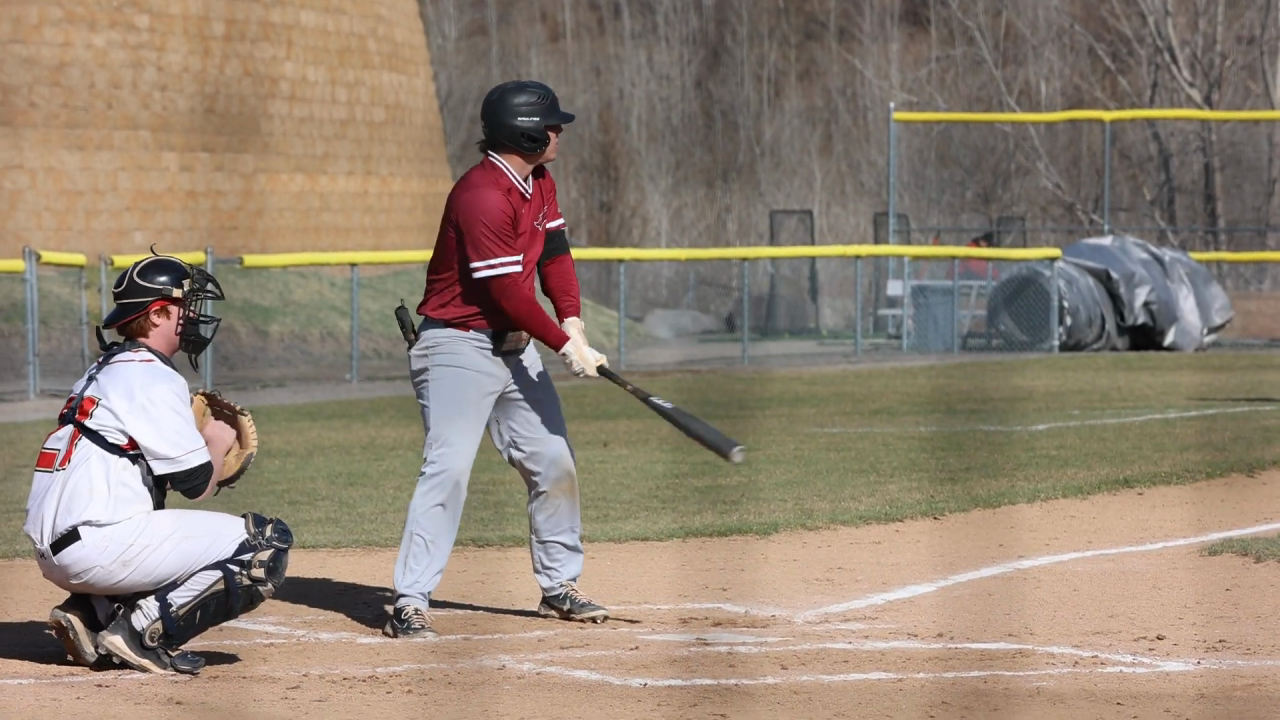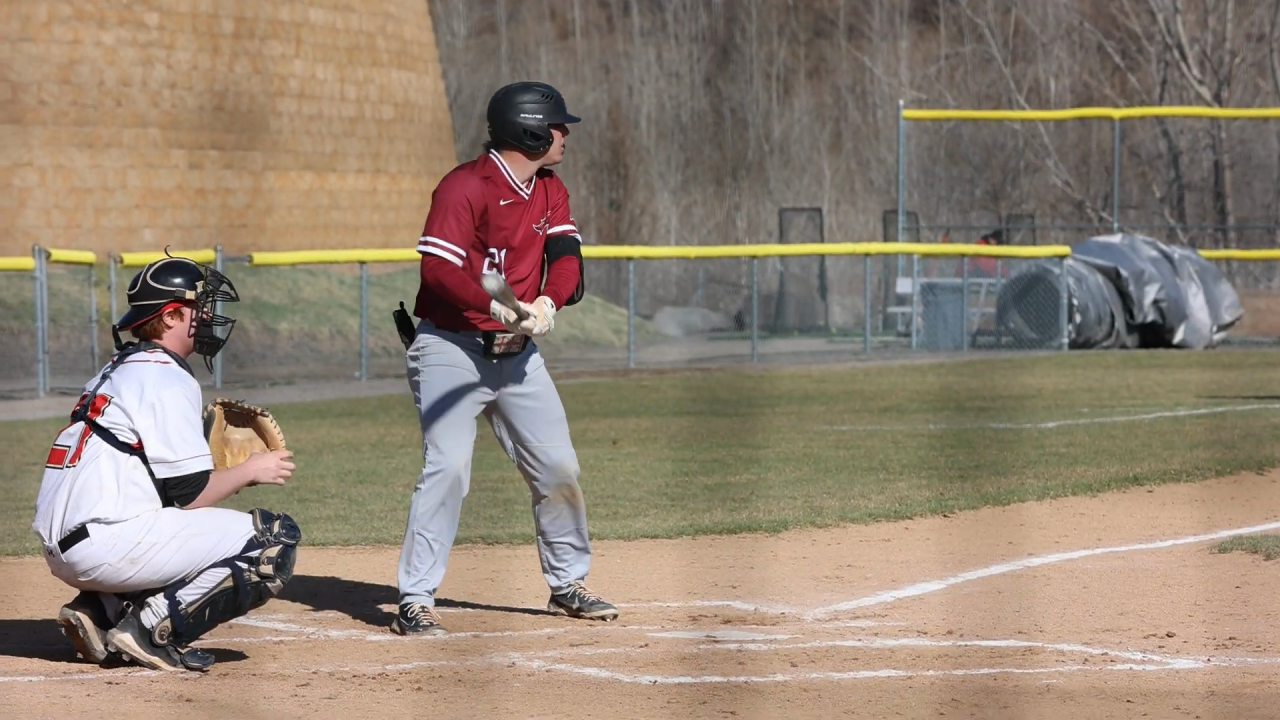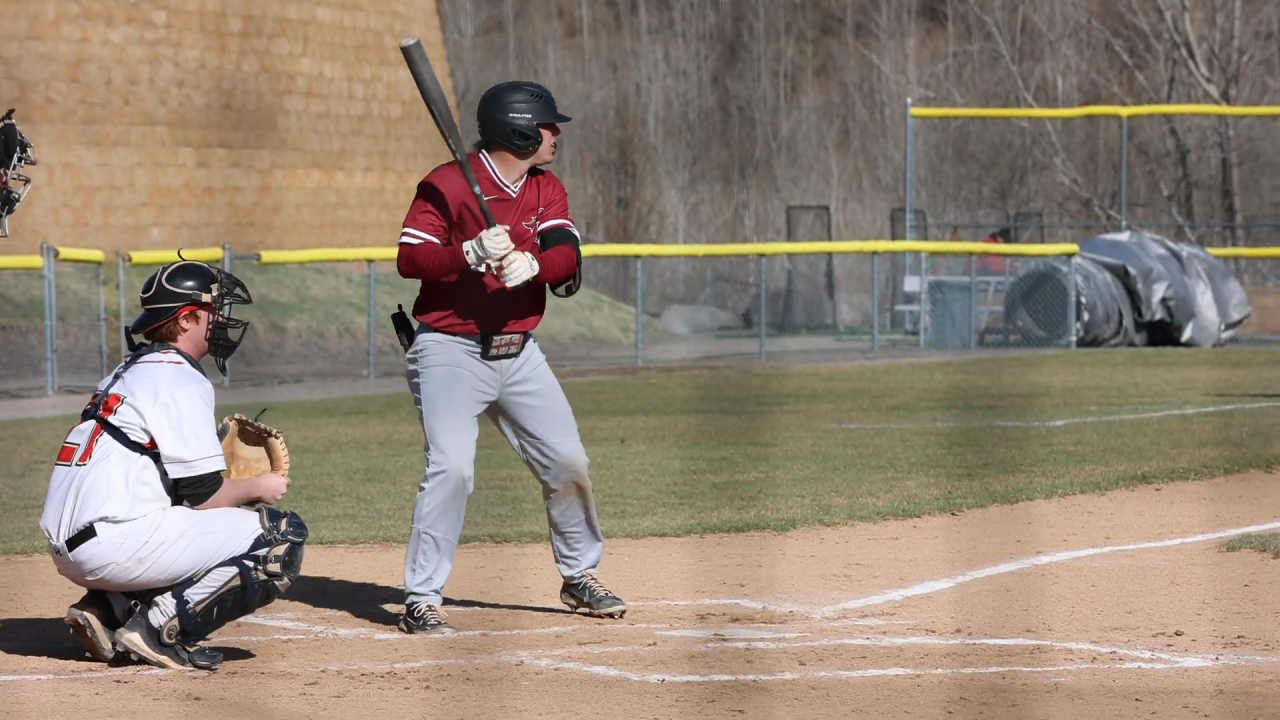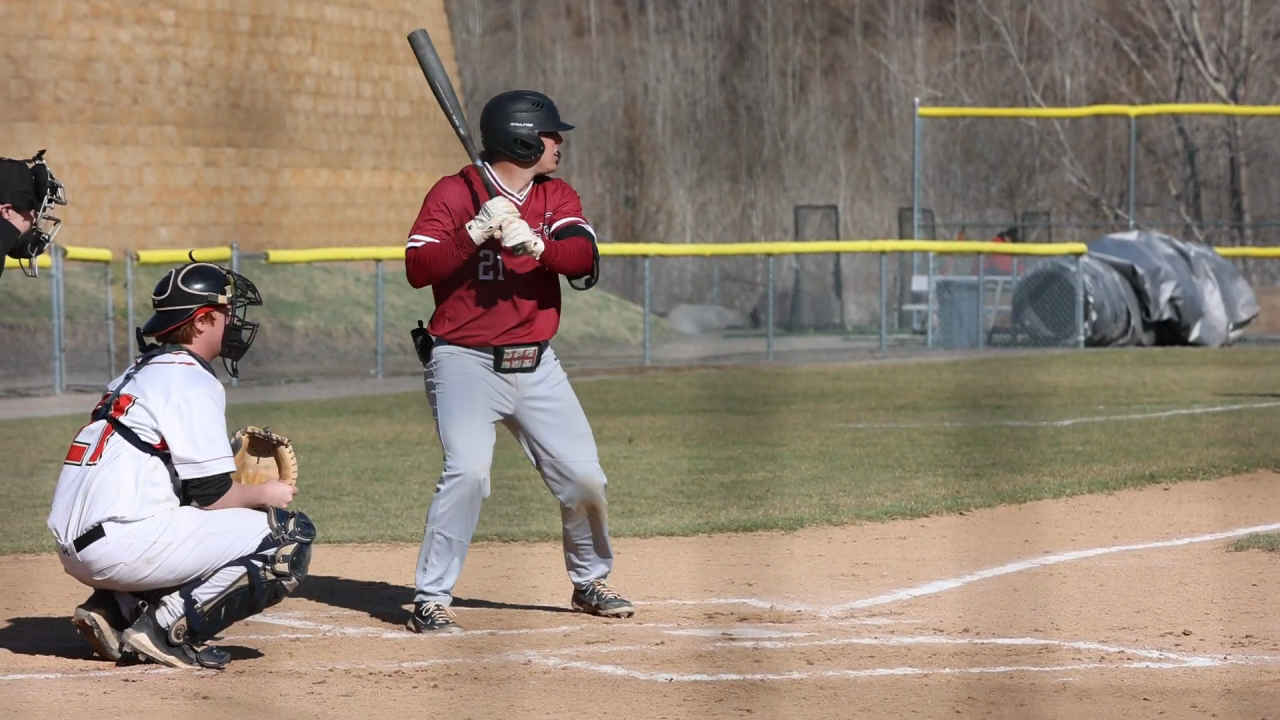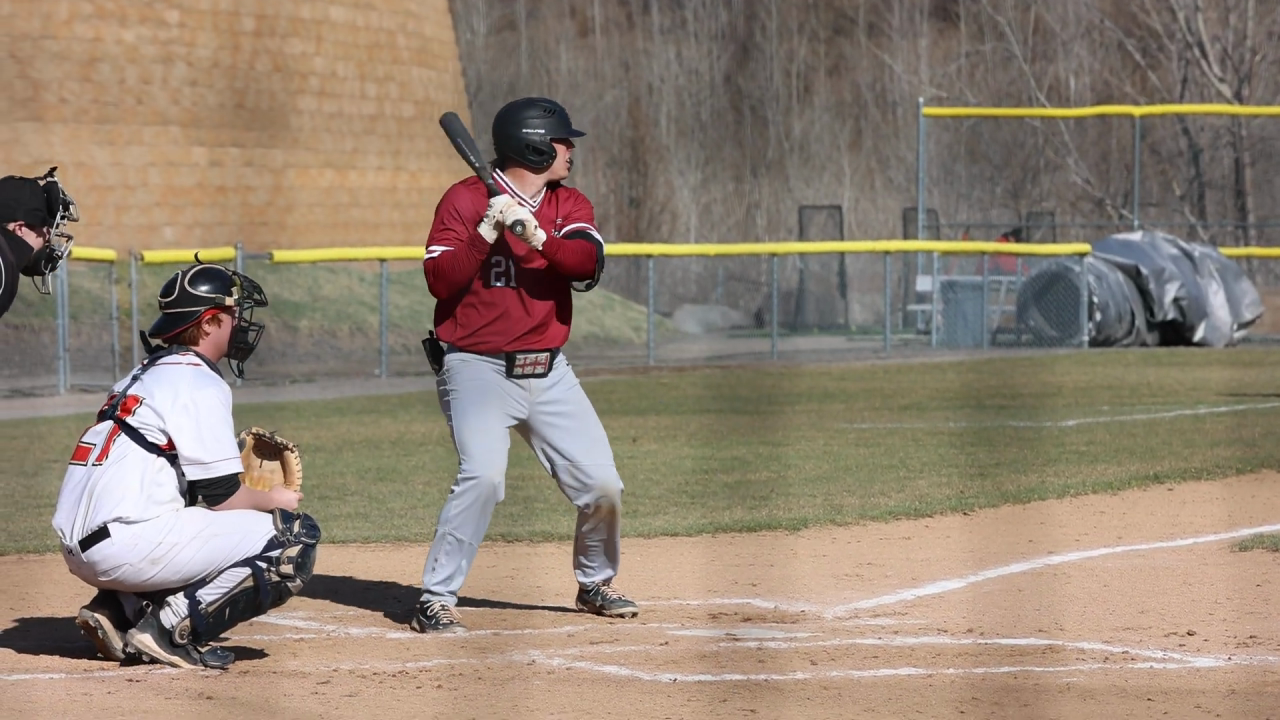
dt=0.2s
person 1, frame 1
left shoulder: (538, 182)
right shoulder: (485, 195)
left elbow: (555, 256)
right elbow: (506, 292)
left wrist: (571, 321)
right wrist: (566, 346)
left hip: (513, 348)
right hip: (458, 348)
left knee: (554, 465)
right knee: (449, 470)
left ankle: (558, 586)
right ankle: (409, 601)
person 1, frame 2
left shoulder: (551, 190)
right shoulder: (466, 186)
left elbow: (565, 259)
right elbow: (436, 271)
left wrist: (547, 304)
right wrist: (494, 305)
left hip: (517, 352)
right hip: (452, 348)
left knee: (558, 470)
right knee: (448, 469)
left ankle: (567, 585)
right ankle: (414, 600)
person 1, frame 3
left shoulder: (548, 189)
right shoulder: (449, 182)
left elbow: (568, 263)
right elbow: (409, 260)
left wrist: (531, 265)
right wrist: (474, 251)
left hip: (518, 353)
right hip: (451, 352)
left knee: (567, 463)
right knee: (451, 469)
left ankle: (580, 576)
right ankle: (422, 599)
person 1, frame 4
left shoulder: (559, 196)
right shoulder: (455, 192)
left elbow: (584, 262)
right elbow: (417, 268)
left wrist: (534, 241)
right wrist: (477, 231)
left hip: (535, 365)
right hip: (466, 363)
left knee: (584, 479)
right knee: (468, 473)
left ankle: (591, 582)
right ankle: (431, 598)
person 1, frame 5
left shoulder: (572, 204)
right shoulder: (465, 199)
left elbow: (587, 266)
right elbow: (439, 282)
left wrist: (535, 235)
right wrist: (488, 230)
left hip: (548, 372)
right hip: (478, 367)
left knee: (601, 485)
right knee: (483, 476)
left ankle: (595, 583)
right ankle: (436, 597)
person 2, frame 1
left shoulder: (104, 370)
right shoulder: (153, 378)
right elbow: (198, 484)
left wrist: (196, 443)
right wrist: (218, 441)
left hip: (55, 550)
right hip: (95, 544)
right knee: (267, 543)
left ankle: (91, 614)
right ankle: (143, 631)
person 2, frame 2
left shoulder: (120, 369)
right shoulder: (168, 379)
right elbow: (192, 494)
left wrist: (225, 461)
right wrist: (251, 469)
left hip: (63, 547)
right hip: (104, 543)
right knee: (275, 540)
left ankle: (102, 611)
right ankle: (152, 629)
person 2, frame 3
left shoulder: (131, 370)
right shoulder: (181, 379)
right elbow: (203, 495)
left wrist: (237, 482)
right wrist: (256, 486)
right hip: (111, 541)
right knee: (282, 539)
left ankle: (109, 610)
right ankle: (160, 627)
person 2, frame 4
left shoulder: (141, 371)
right shoulder: (193, 381)
right elbow: (212, 495)
left wrist: (245, 489)
right wrist: (264, 494)
right hip: (120, 540)
right knee: (290, 539)
left ankle: (116, 611)
right ankle: (168, 627)
person 2, frame 5
left shoulder: (146, 373)
right shoulder: (200, 382)
right elbow: (220, 496)
left wrist: (251, 491)
right wrist: (270, 500)
right hip: (124, 541)
right knee: (295, 539)
left ankle: (119, 612)
right ankle: (172, 627)
